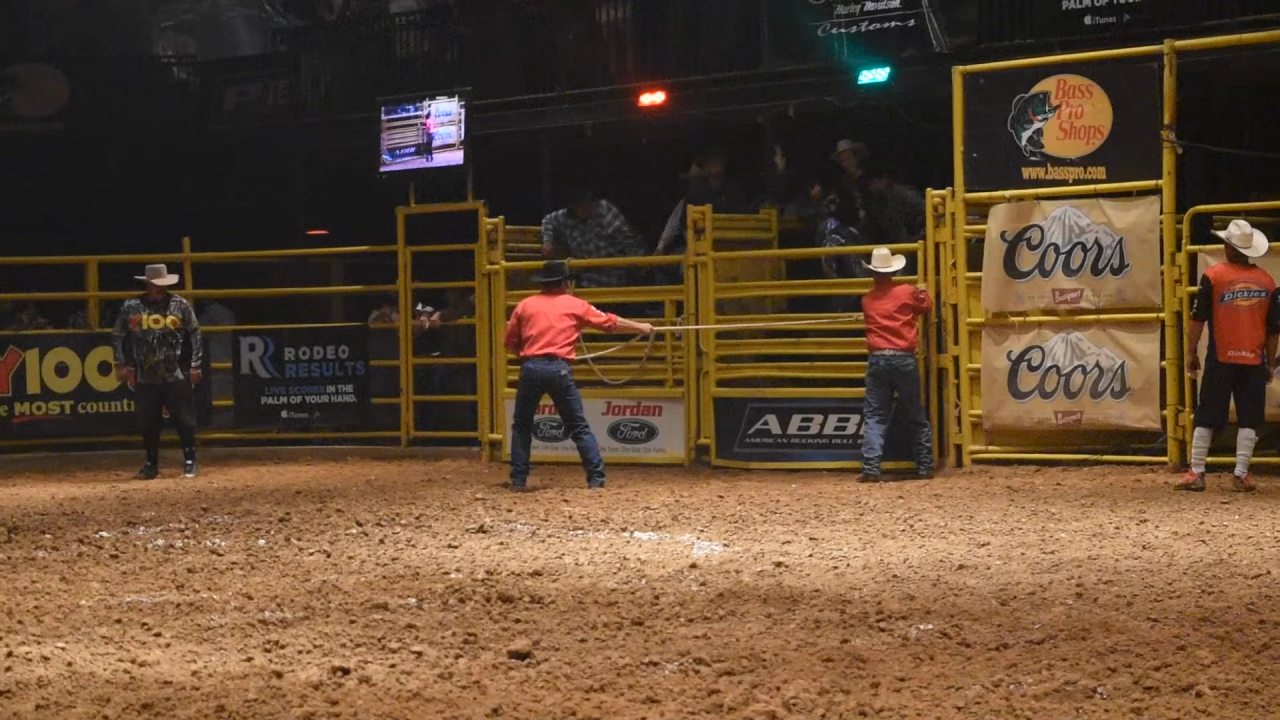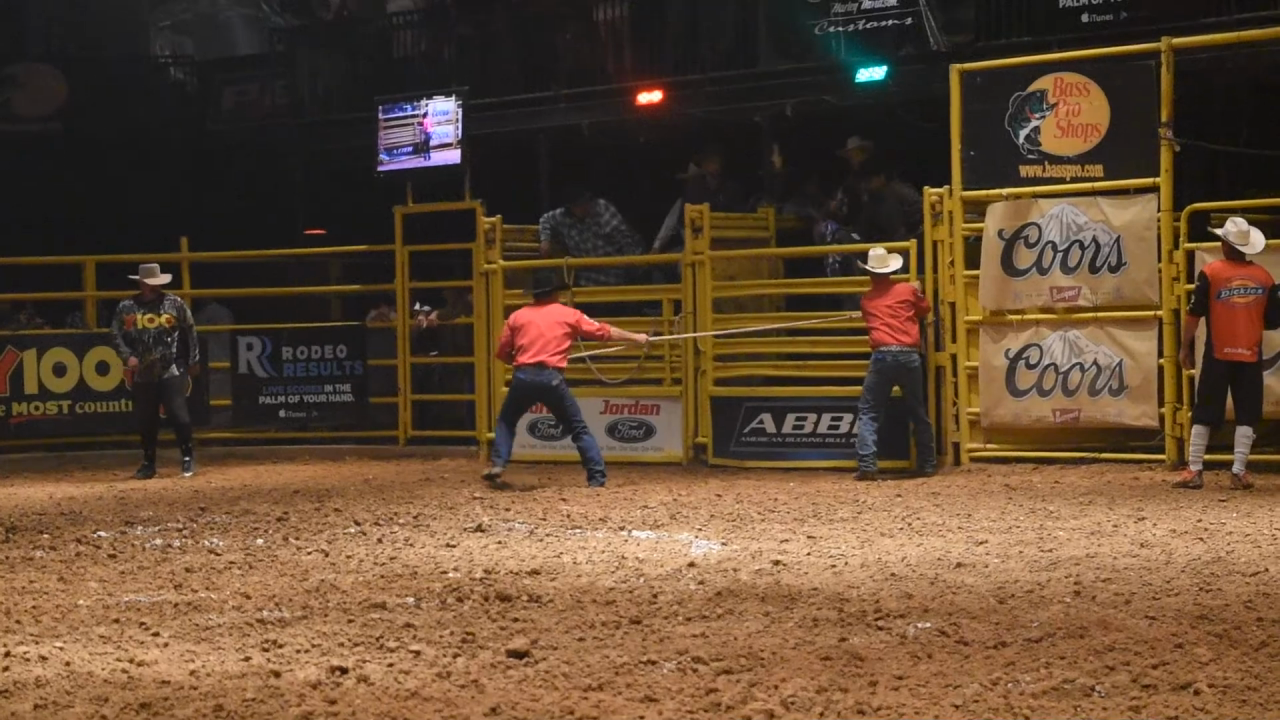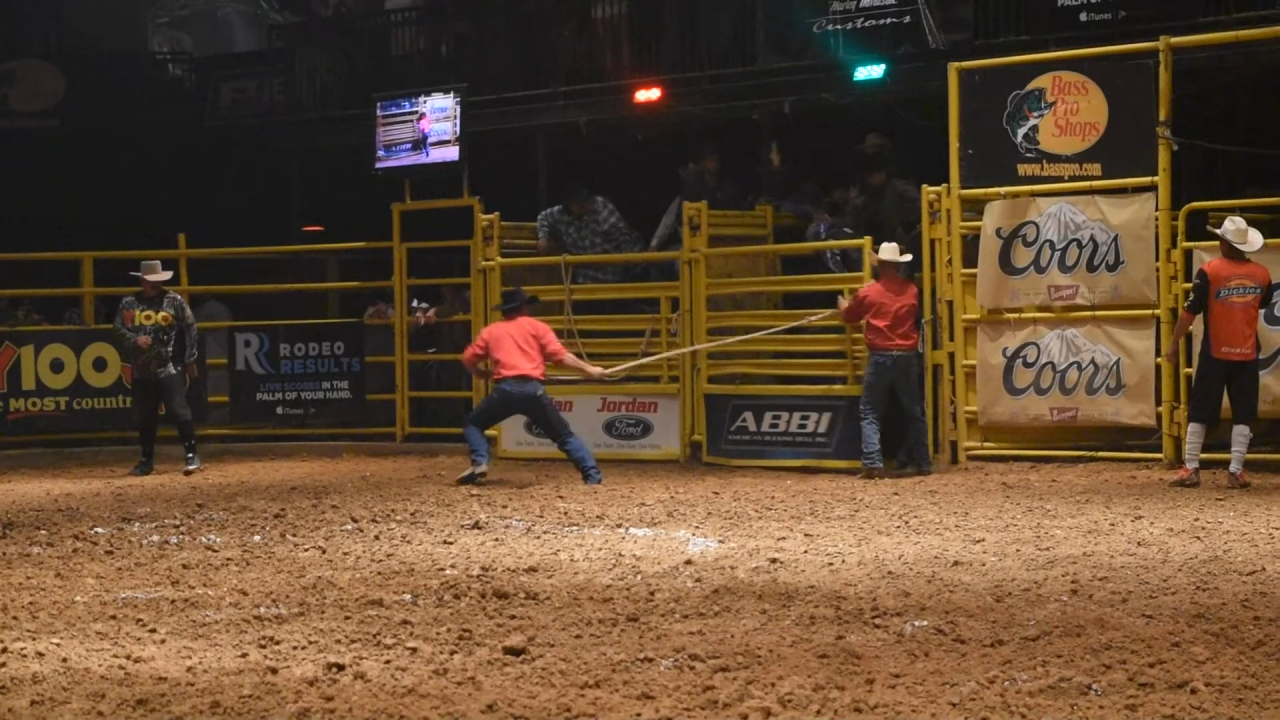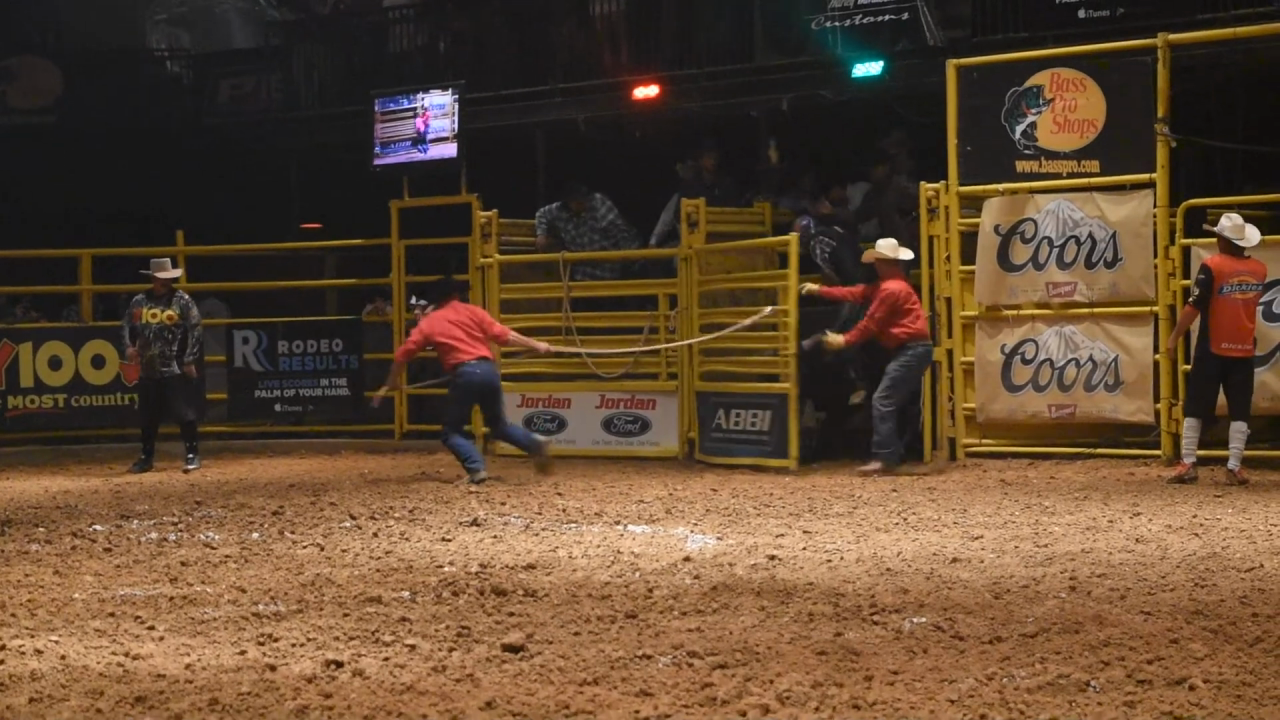
dt=0.2s
person 1, frame 1
left shoulder: (1213, 275)
left elbow: (1198, 318)
left wrist: (1191, 352)
left hip: (1221, 359)
right hip: (1253, 361)
left knee: (1206, 416)
right knee: (1249, 419)
left ankle: (1196, 473)
right ankle: (1241, 475)
person 1, frame 2
left shoulder: (1211, 271)
left elbow: (1194, 313)
left wrist: (1185, 347)
left hip: (1218, 356)
right hip: (1251, 357)
left knee: (1204, 414)
right knee: (1246, 416)
left ankle: (1194, 471)
right ankle: (1239, 472)
person 1, frame 3
left shoulder: (1210, 270)
right shoulder: (1261, 273)
left elbow: (1191, 310)
left wrist: (1174, 342)
left hip: (1214, 354)
right hip: (1247, 355)
left knee: (1200, 412)
right knee: (1243, 415)
left ankle: (1190, 469)
right ankle: (1236, 472)
person 1, frame 4
left shoulder: (1212, 265)
right shoulder: (1259, 269)
left elbow: (1194, 305)
left wrist: (1175, 336)
left hip: (1211, 349)
right hip: (1244, 351)
left knee: (1196, 407)
right knee: (1240, 411)
left ankle: (1188, 464)
right ankle: (1235, 468)
person 2, frame 1
left shoulder: (867, 300)
right shoulder: (907, 292)
right elbow: (926, 307)
right wrist: (922, 291)
left hip: (878, 360)
right hip: (904, 359)
left knee: (875, 417)
right knee: (916, 416)
left ankle: (871, 468)
right ankle: (925, 467)
person 2, frame 2
left shoulder: (866, 300)
right shoulder: (907, 290)
right elbow: (924, 310)
left hip: (882, 357)
right hip: (909, 356)
left knee: (868, 413)
right knee: (918, 413)
left ankle: (867, 465)
right ankle: (927, 464)
person 2, frame 3
left shoulder: (867, 292)
right shoulder: (911, 291)
left elbow: (850, 316)
left wrist: (844, 306)
left hip: (881, 358)
right hip: (908, 358)
left knee: (870, 412)
right knee: (914, 412)
left ankle: (873, 463)
right ankle: (921, 463)
person 2, frame 4
left shoulder: (891, 289)
right shoulder: (890, 286)
left elbow: (872, 322)
right elbow: (854, 294)
left wrist: (844, 341)
right wrist: (819, 290)
left hip: (911, 351)
right hip: (908, 351)
left knee: (883, 402)
right knee: (888, 404)
left ankle: (886, 457)
right ankle: (888, 457)
person 3, frame 1
left shoulder: (180, 305)
right shoulder: (131, 307)
left elbow: (194, 335)
right elbow: (119, 336)
left wrist: (195, 364)
right wrist: (121, 364)
left hip: (176, 374)
right hip: (145, 376)
left knee: (184, 419)
right knee: (148, 422)
left ankle: (190, 462)
right ankle: (151, 464)
person 3, frame 2
left shoulder: (174, 303)
right shoulder: (126, 307)
left elbow: (189, 332)
right elbow: (117, 335)
left wrist: (193, 360)
right wrist: (127, 356)
left hip: (172, 371)
right hip: (142, 375)
left knee: (179, 415)
right knee: (146, 421)
left ankle: (187, 459)
right ankle: (149, 463)
person 3, frame 3
left shoulder: (174, 301)
right shoulder: (128, 303)
left elbow: (190, 330)
right elbow: (118, 328)
left wrist: (190, 360)
right wrist: (134, 339)
left hip: (171, 368)
right hip: (142, 370)
left knee: (179, 412)
right knee: (145, 418)
left ankle: (192, 455)
right ankle: (146, 460)
person 3, frame 4
left shoulder: (182, 300)
right shoulder: (138, 301)
left elbow: (195, 330)
right elbow: (127, 325)
left wrist: (189, 360)
right wrist: (128, 346)
left hip: (175, 368)
right hip: (148, 369)
left knee: (184, 413)
right knee: (148, 416)
left ankle: (192, 455)
right ankle: (146, 458)
person 4, frame 1
left shoulder: (524, 305)
right shoulder: (575, 305)
left elbow: (509, 342)
right elbow: (609, 321)
right wrist: (640, 327)
left hip: (531, 369)
right hip: (559, 370)
left knee: (521, 425)
right knee: (578, 427)
left ankle: (518, 480)
right ankle: (596, 479)
person 4, frame 2
left shoulder: (518, 316)
right shoulder: (568, 314)
left elbow: (501, 353)
right elbow: (602, 331)
right wrist: (635, 338)
left hip: (523, 377)
right hip: (551, 379)
left knee: (506, 422)
right knee: (579, 429)
left ankle: (497, 464)
right ankle: (597, 478)
person 4, frame 3
left shoulder: (490, 331)
right shoulder: (537, 327)
left elbow: (468, 359)
right elbow: (560, 355)
left wrist: (485, 374)
right wrist: (589, 370)
left hip: (505, 390)
right hip: (533, 390)
left knee: (473, 425)
right knee: (564, 435)
left ankle: (479, 463)
right ankle: (593, 476)
person 4, frame 4
left shoulder: (428, 322)
right shoulder: (473, 311)
left elbow: (403, 354)
right elbow: (502, 335)
left wrist: (390, 384)
right wrist: (536, 345)
left hip: (465, 375)
right hip: (490, 372)
left knee: (451, 432)
right knee: (498, 425)
left ankle: (477, 469)
right ankle: (535, 444)
